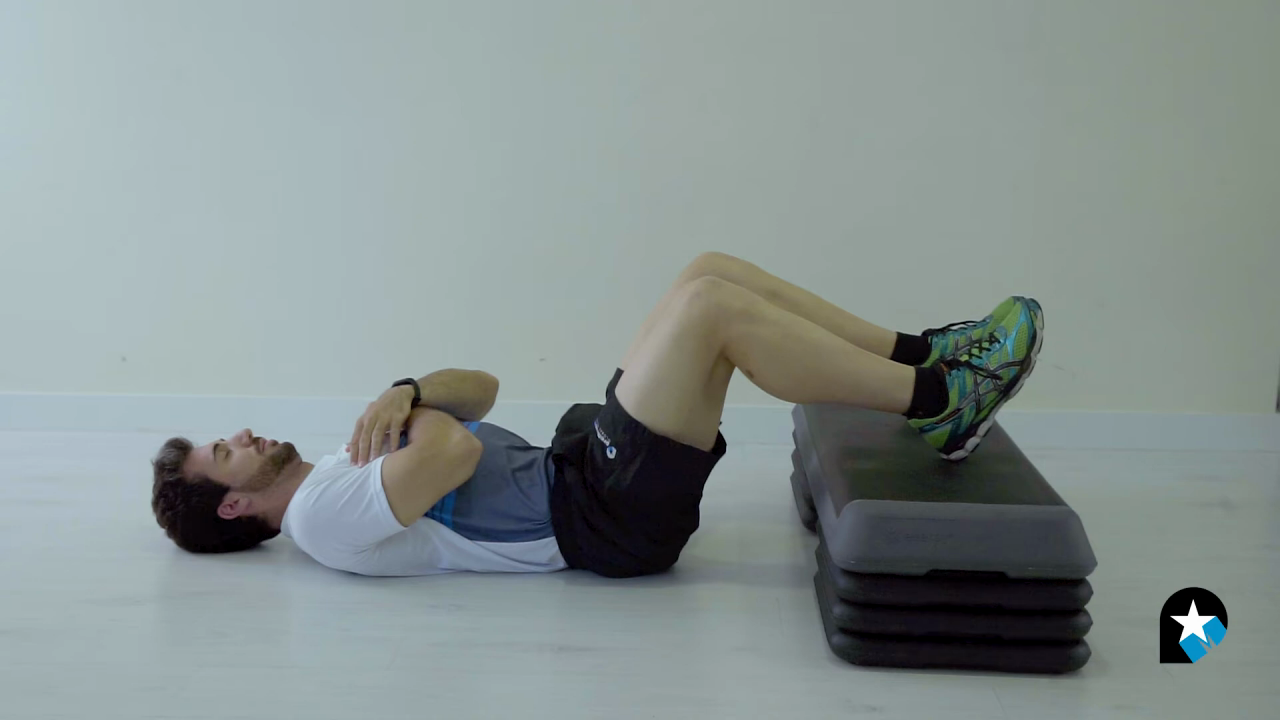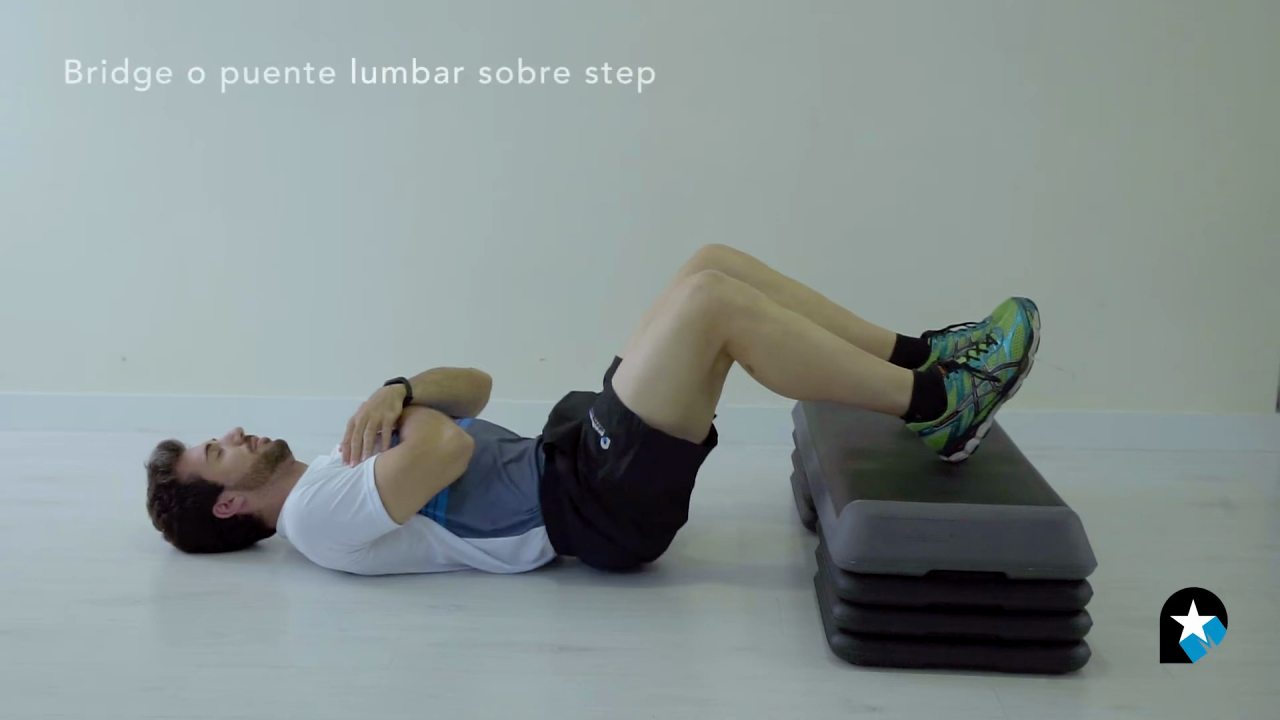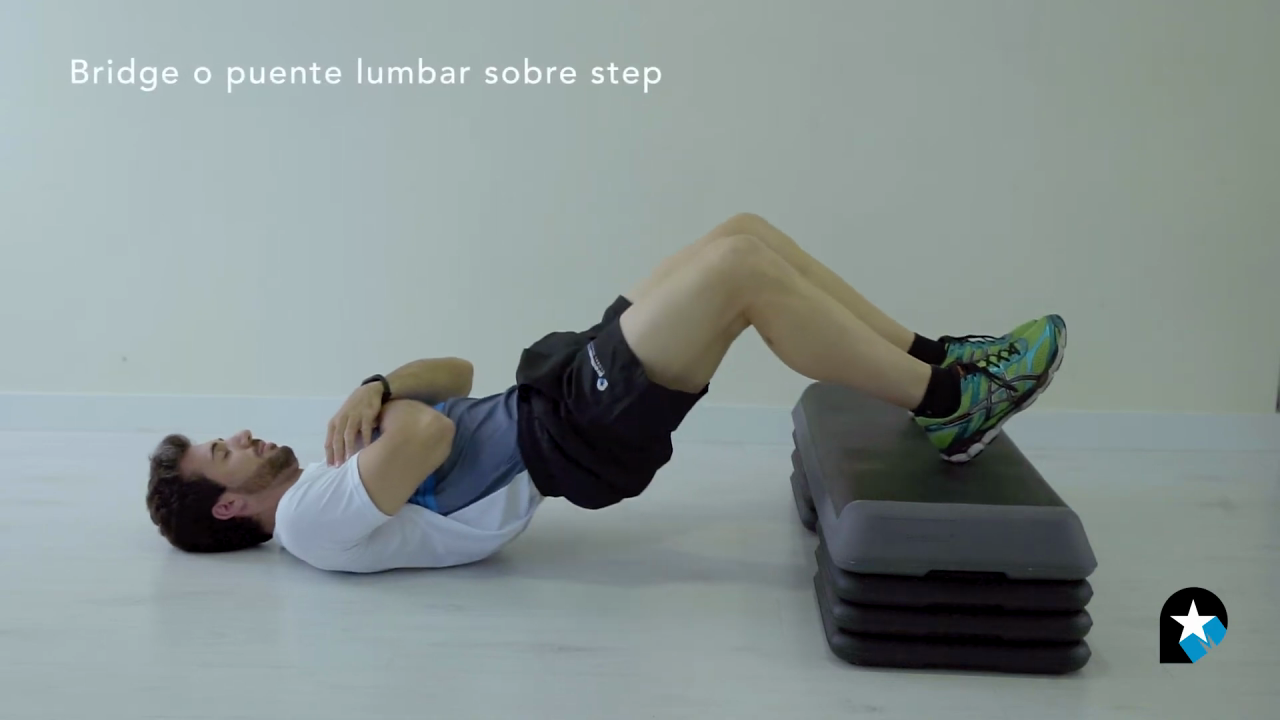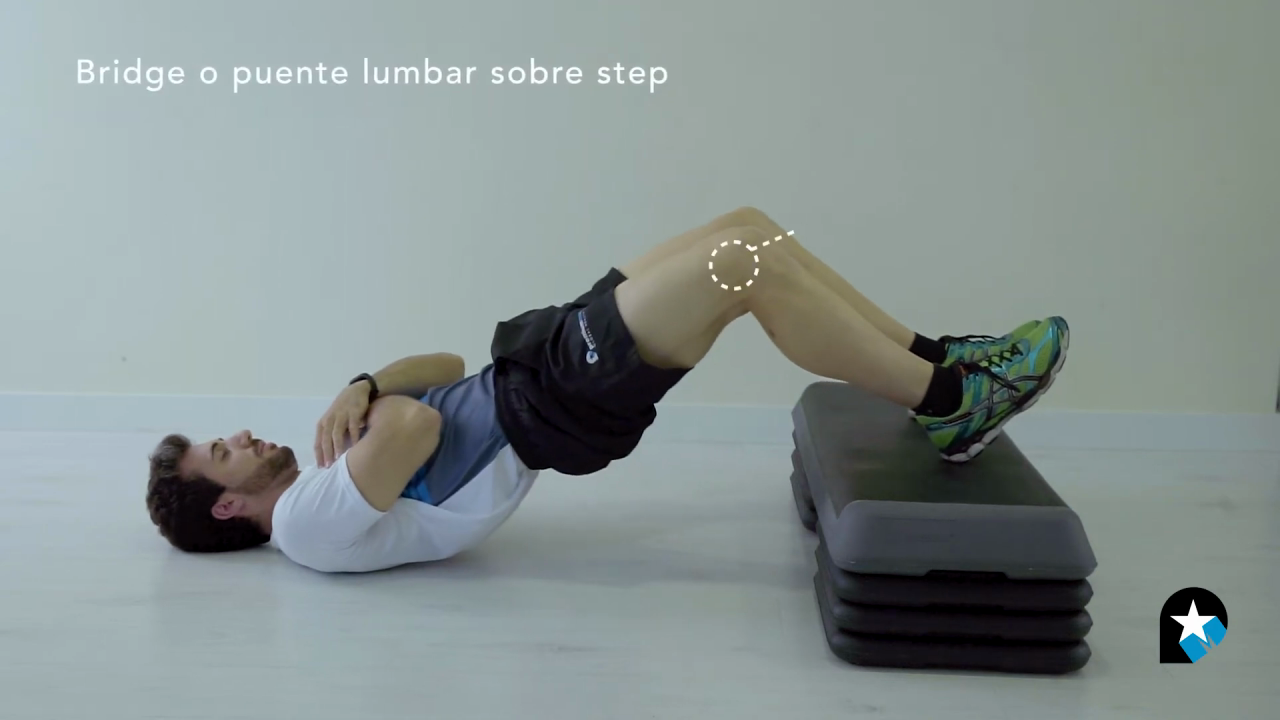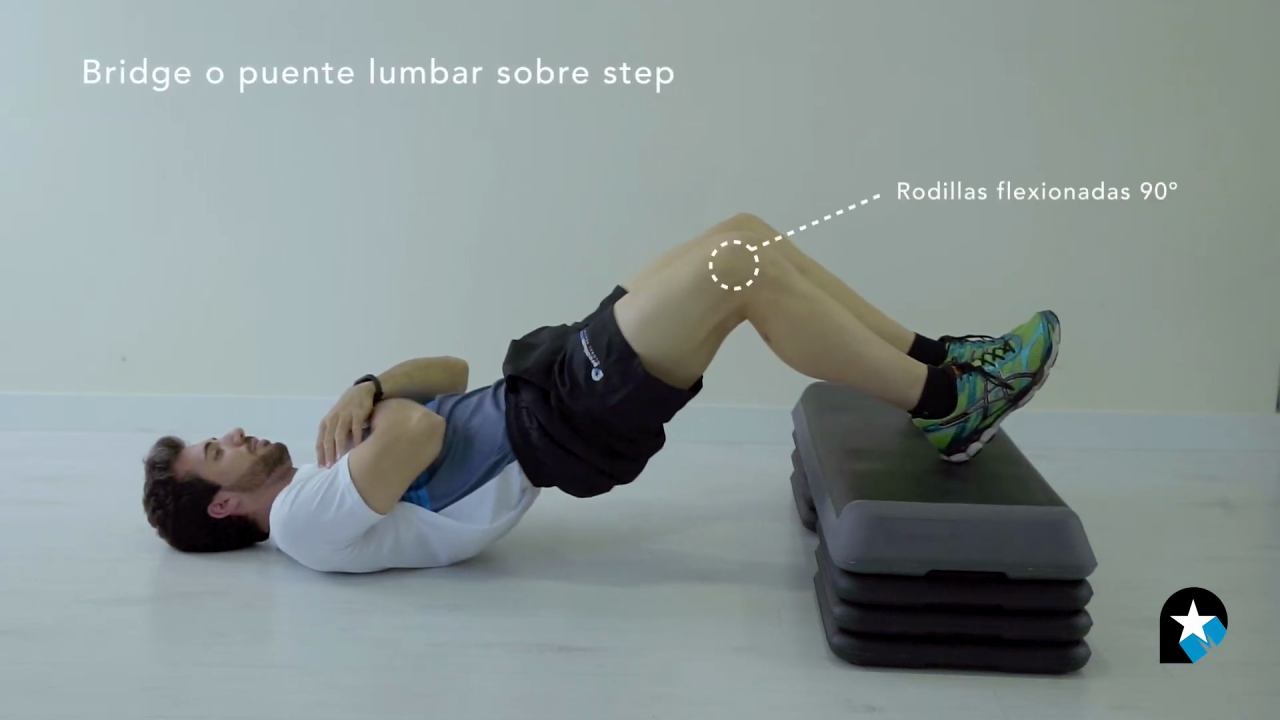
dt=1s
person 1, frame 1
left shoulder: (349, 466)
right shoulder: (326, 515)
left elbow: (480, 387)
right elbow: (456, 453)
left wrist: (400, 394)
right wrist: (413, 409)
left hip: (576, 468)
right hip: (602, 513)
left knee: (712, 273)
right knee: (708, 303)
left ankle: (921, 357)
right ankle: (939, 405)
person 1, frame 2
left shoulder: (342, 471)
right shoulder: (318, 518)
left elbow: (476, 385)
right elbow: (449, 449)
left wrist: (393, 393)
right wrist: (406, 410)
left hip: (571, 463)
right hip: (590, 504)
left knee: (712, 266)
right knee: (709, 301)
left ankle: (919, 359)
right ankle: (936, 407)
person 1, frame 3
left shoulder: (334, 470)
right shoulder: (314, 519)
left elbow: (456, 373)
right elbow: (427, 438)
left wrist: (370, 390)
right wrist: (388, 406)
left hip: (559, 399)
right hip: (572, 438)
left knee: (743, 234)
right knee: (740, 267)
left ankle: (932, 360)
right ankle: (947, 408)
person 1, frame 4
left shoulder: (327, 468)
right shoulder: (311, 523)
left elbow: (445, 366)
right elbow: (416, 430)
left wrist: (357, 390)
right wrist: (373, 405)
left hip: (536, 372)
right hip: (554, 405)
left knee: (748, 236)
right knee: (747, 263)
left ankle: (931, 359)
right ankle: (948, 406)
person 1, frame 5
left shoulder: (322, 470)
right shoulder: (310, 521)
left elbow: (447, 371)
right elbow: (419, 434)
left wrist: (361, 391)
right wrist: (377, 406)
left hip: (552, 390)
right hip: (561, 425)
left knee: (744, 239)
right knee: (744, 264)
left ankle: (931, 361)
right ankle: (944, 407)
